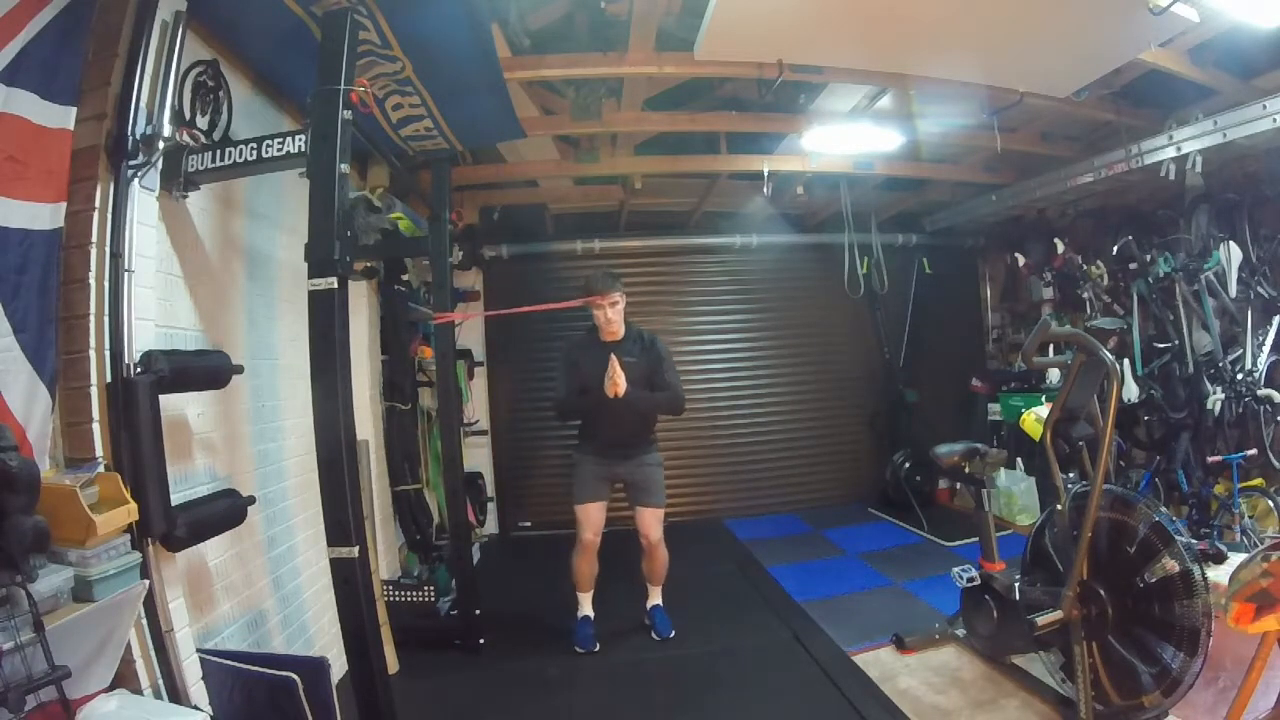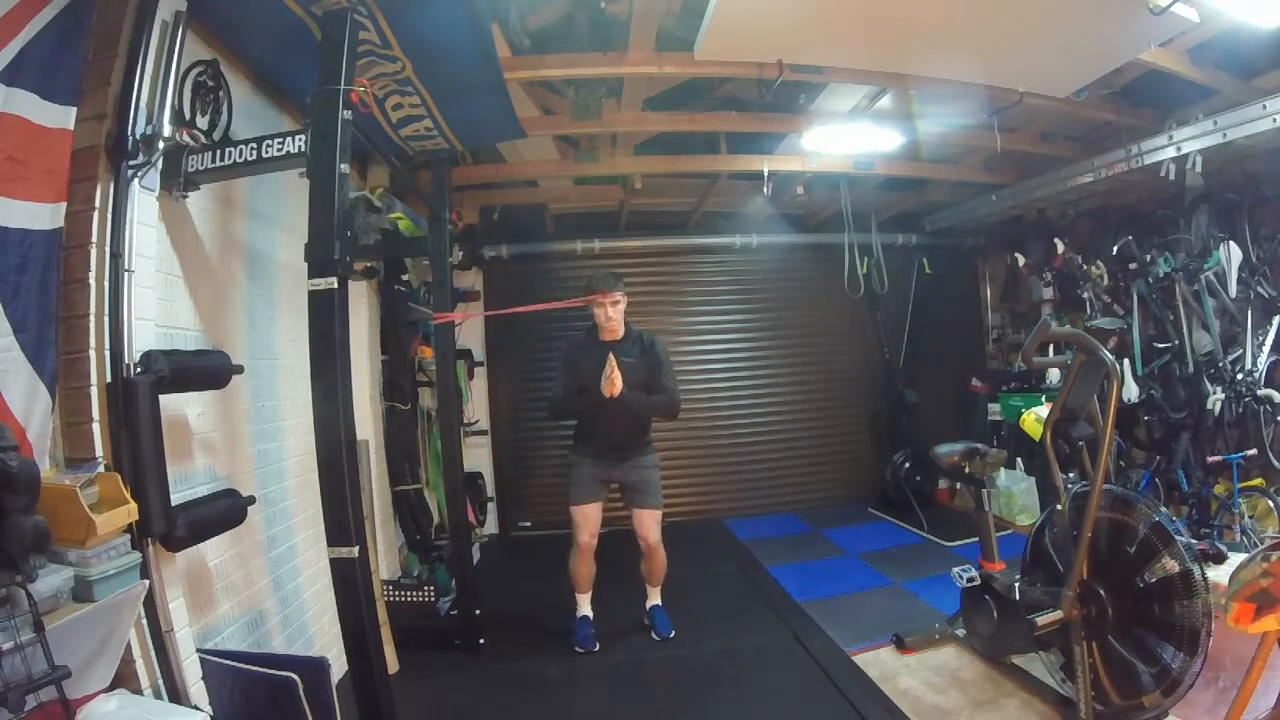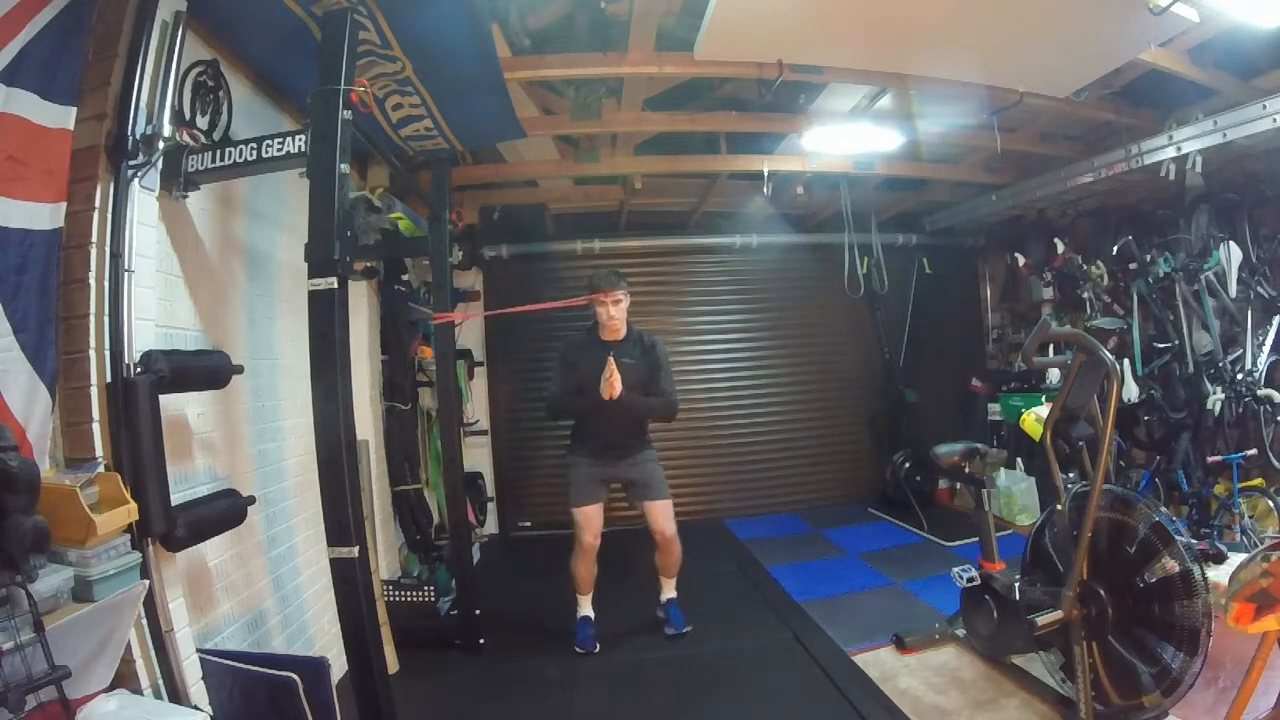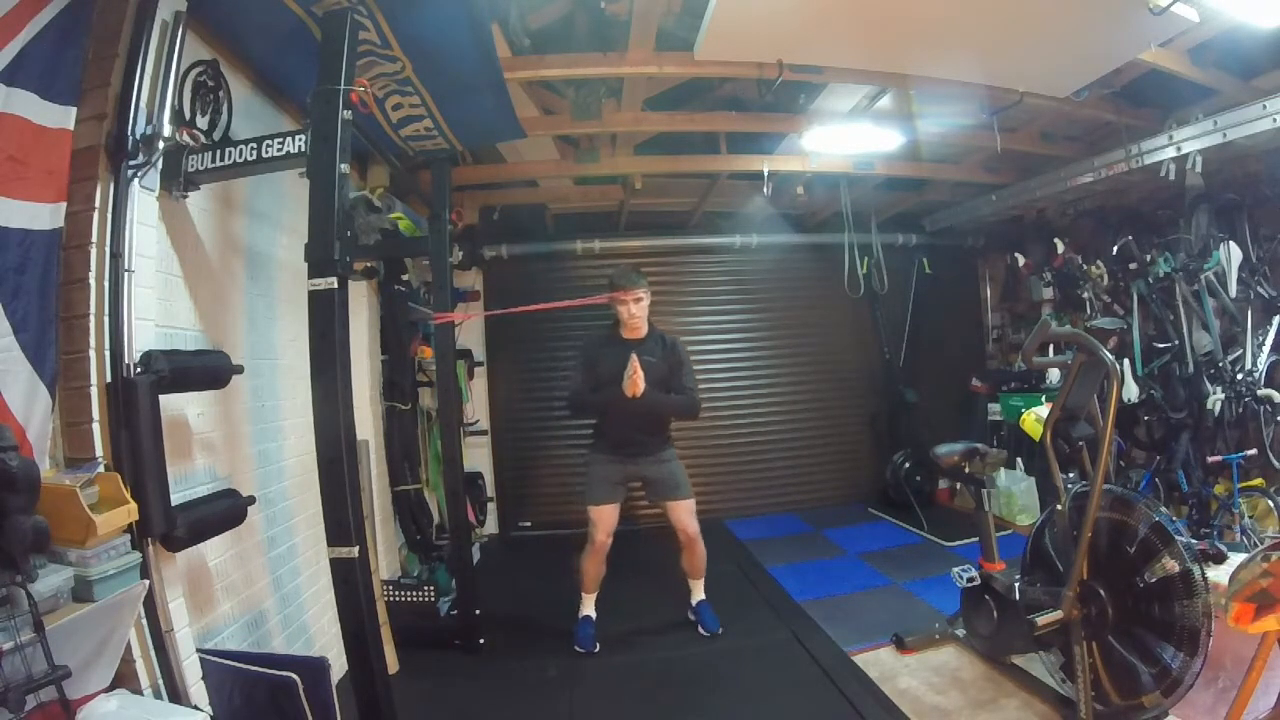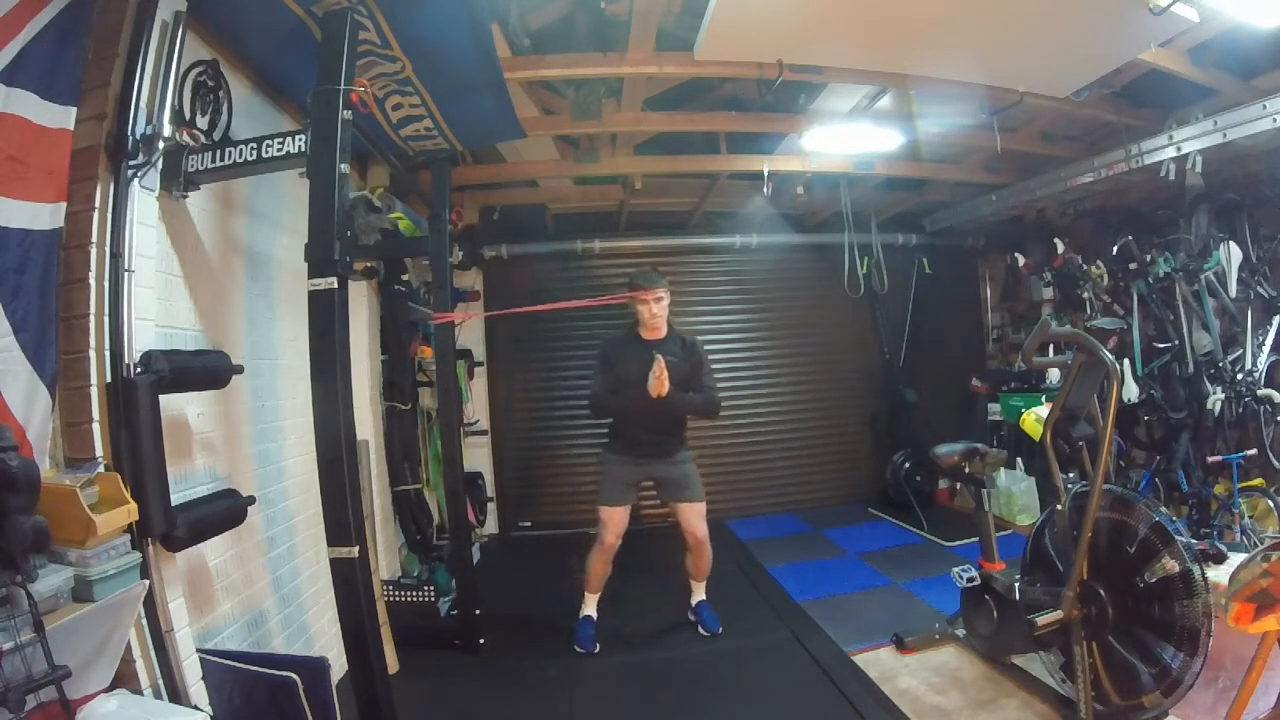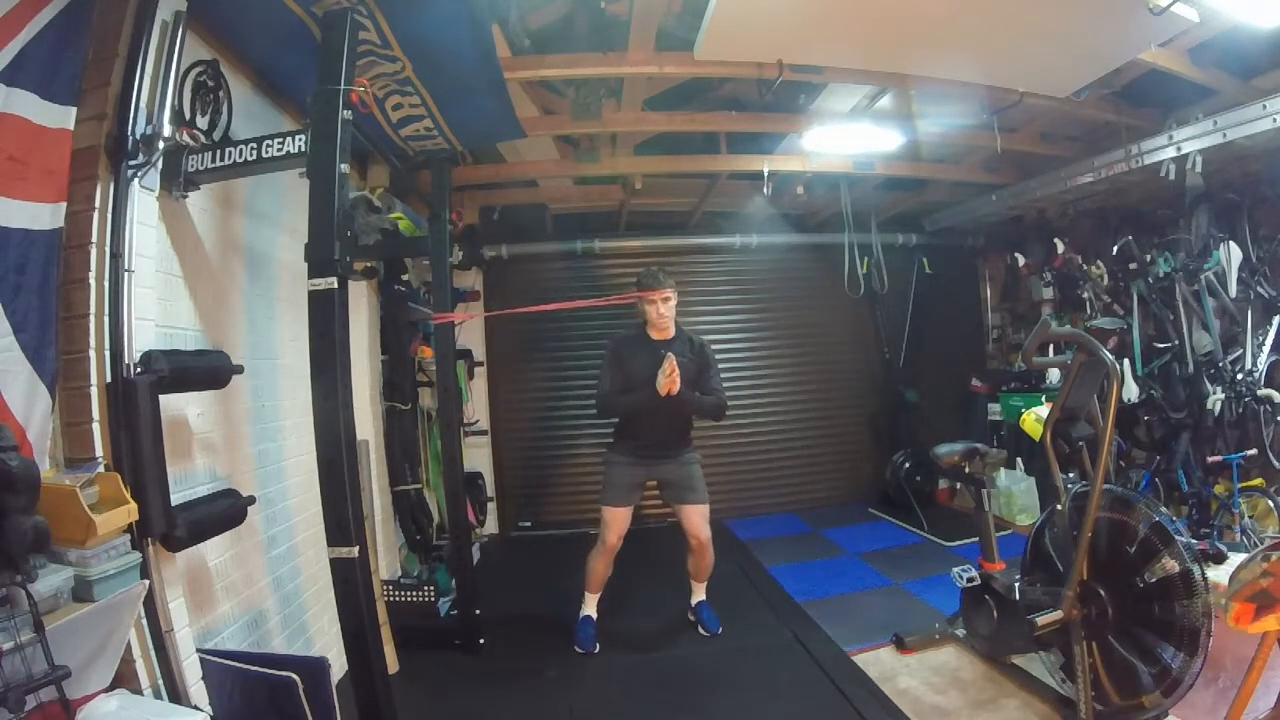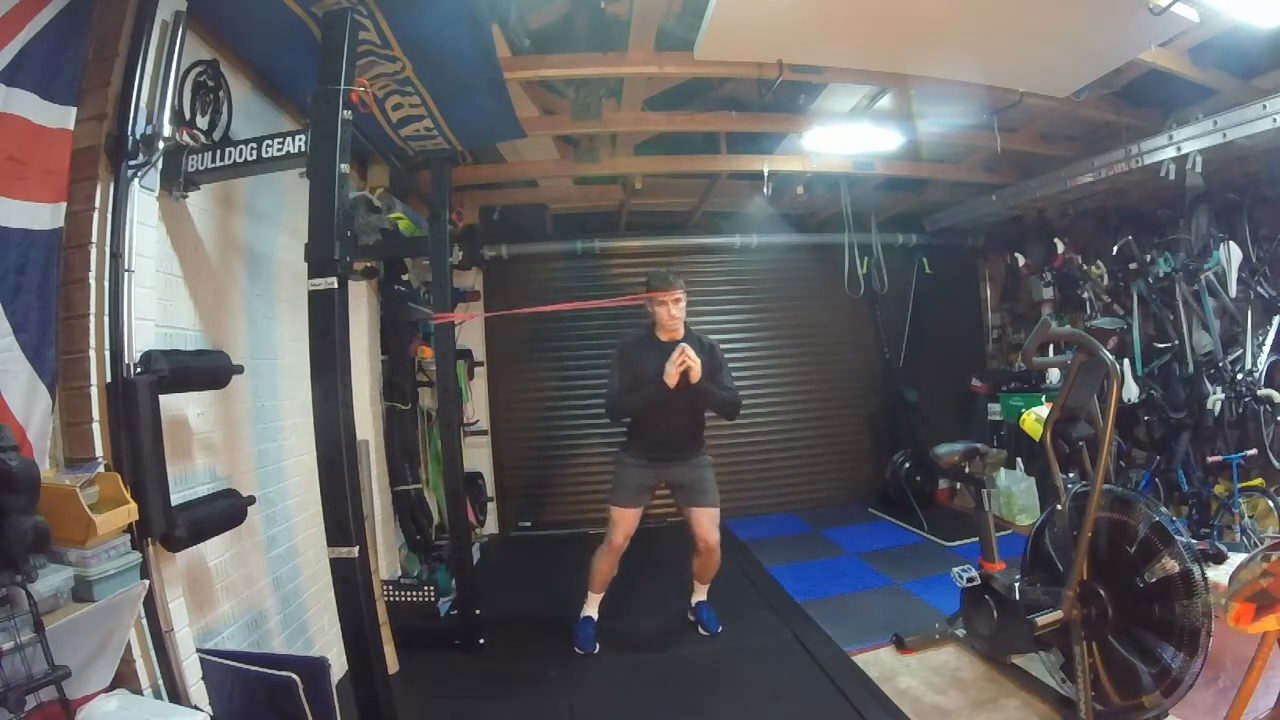
dt=0.3s
person 1, frame 1
left shoulder: (650, 346)
right shoulder: (578, 351)
left elbow: (675, 401)
right elbow: (564, 409)
left wrist: (627, 393)
right wrist: (603, 394)
left hip: (641, 455)
right hip: (592, 457)
left knee: (653, 538)
right knee: (588, 539)
left ankle: (654, 605)
right ankle: (585, 614)
person 1, frame 2
left shoulder: (649, 347)
right shoulder: (577, 350)
left elbow: (671, 405)
right elbow: (559, 408)
left wrist: (623, 394)
right wrist: (599, 394)
left hip: (638, 457)
right hip: (589, 458)
left knee: (651, 541)
right knee: (584, 541)
left ankle: (654, 605)
right ankle: (584, 614)
person 1, frame 3
left shoulder: (649, 348)
right shoulder: (575, 350)
left elbow: (668, 408)
right elbow: (556, 407)
left wrist: (622, 396)
right wrist: (597, 396)
left hip: (637, 454)
right hip: (588, 458)
left knee: (666, 533)
right knee: (587, 542)
left ankle: (668, 599)
right ankle: (585, 614)
person 1, frame 4
left shoulder: (670, 347)
right shoulder: (595, 348)
left elbow: (691, 406)
right elbow: (577, 404)
left wrist: (645, 393)
right wrist: (620, 392)
left hip: (658, 454)
right hip: (608, 456)
left knee: (689, 533)
right knee: (598, 540)
left ankle: (699, 601)
right ankle: (587, 613)
person 1, frame 5
left shoulder: (688, 348)
right shoulder: (614, 349)
left elbow: (711, 405)
right elbow: (598, 406)
left wrist: (669, 393)
right wrist: (644, 393)
left hip: (673, 455)
right hip: (623, 456)
left knee: (698, 536)
right knee: (608, 540)
left ankle: (699, 601)
right ankle: (588, 613)
person 1, frame 6
left shoulder: (696, 349)
right shoulder: (621, 348)
left elbow: (718, 409)
right elbow: (605, 407)
left wrist: (680, 393)
right wrist: (654, 391)
left hip: (679, 456)
right hip: (627, 458)
left knee: (701, 539)
right knee: (609, 541)
left ankle: (698, 602)
right ankle: (588, 614)
person 1, frame 7
left shoulder: (706, 349)
right shoulder: (631, 349)
left elbow: (732, 407)
right elbow: (615, 409)
left wrist: (699, 381)
right wrist: (663, 384)
left hip: (691, 459)
right hip: (639, 460)
left knee: (709, 542)
right knee: (616, 541)
left ankle: (699, 602)
right ankle: (589, 613)
